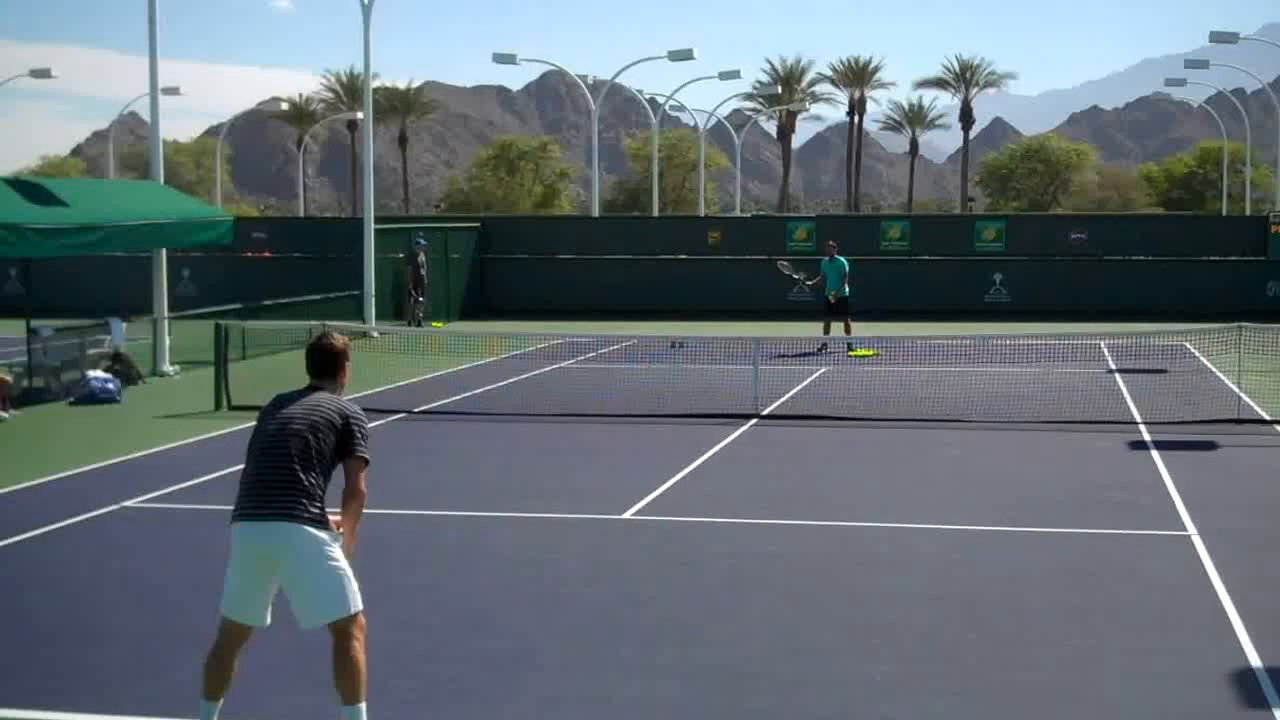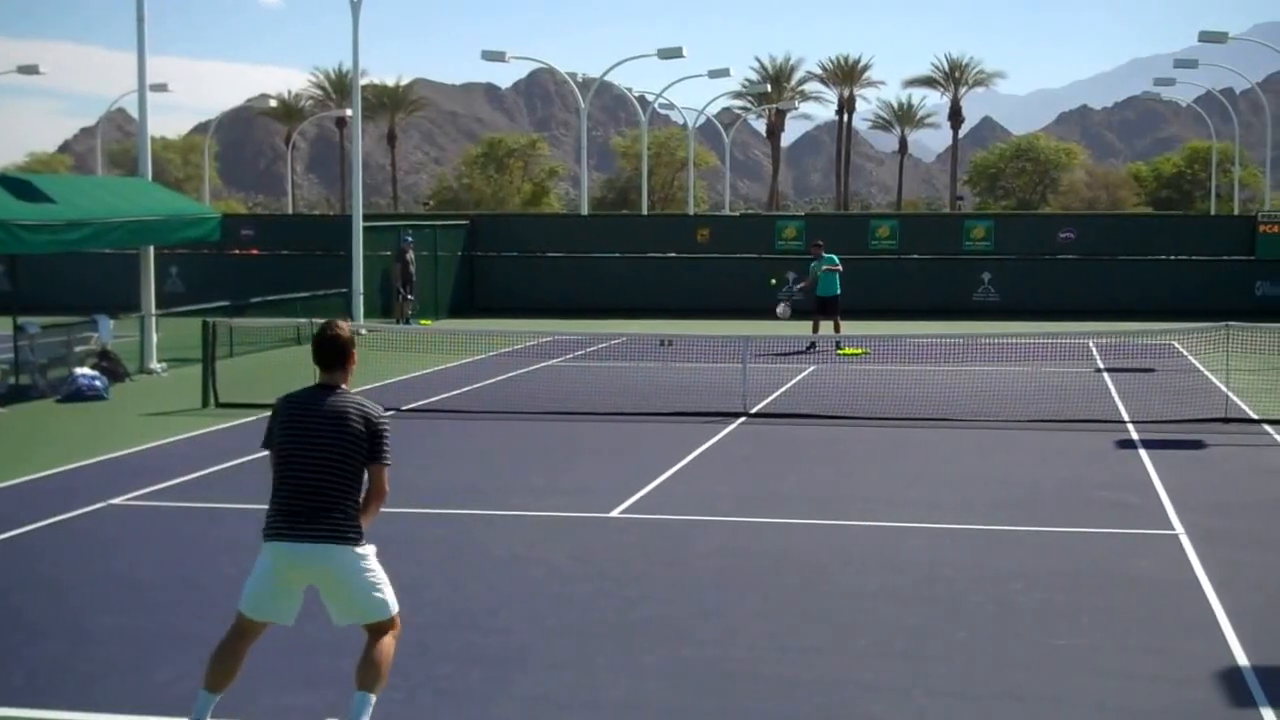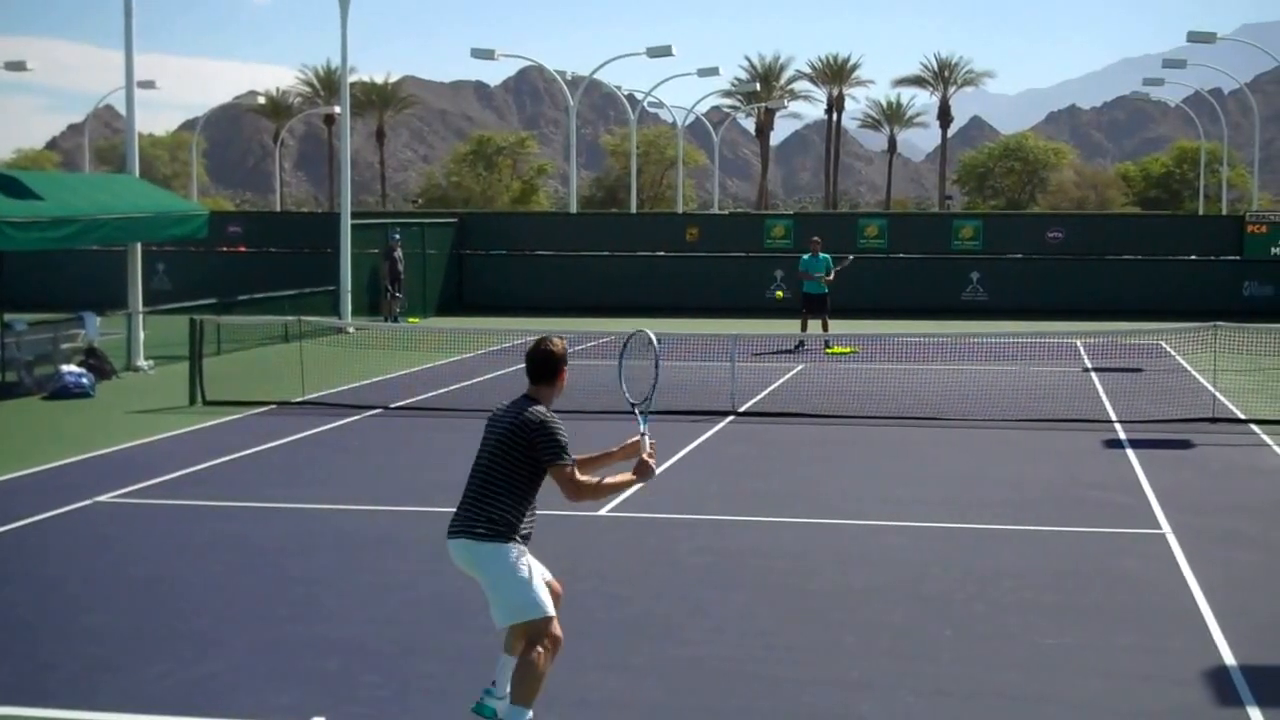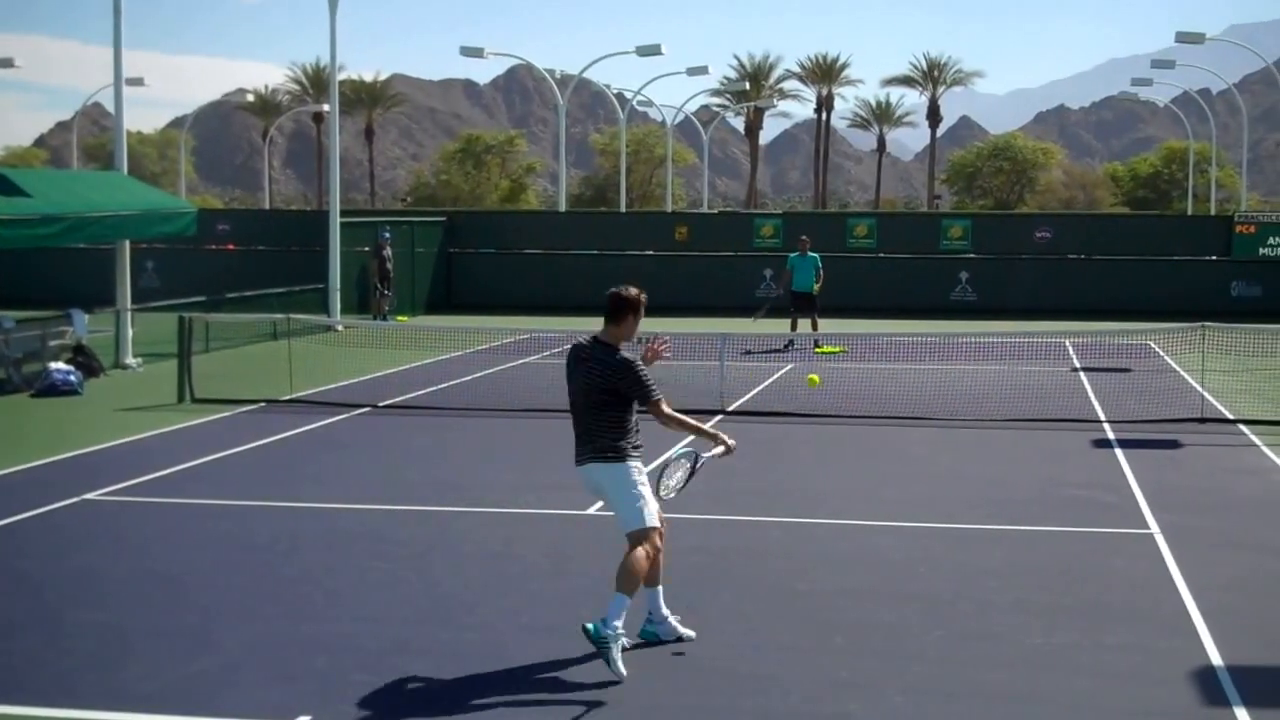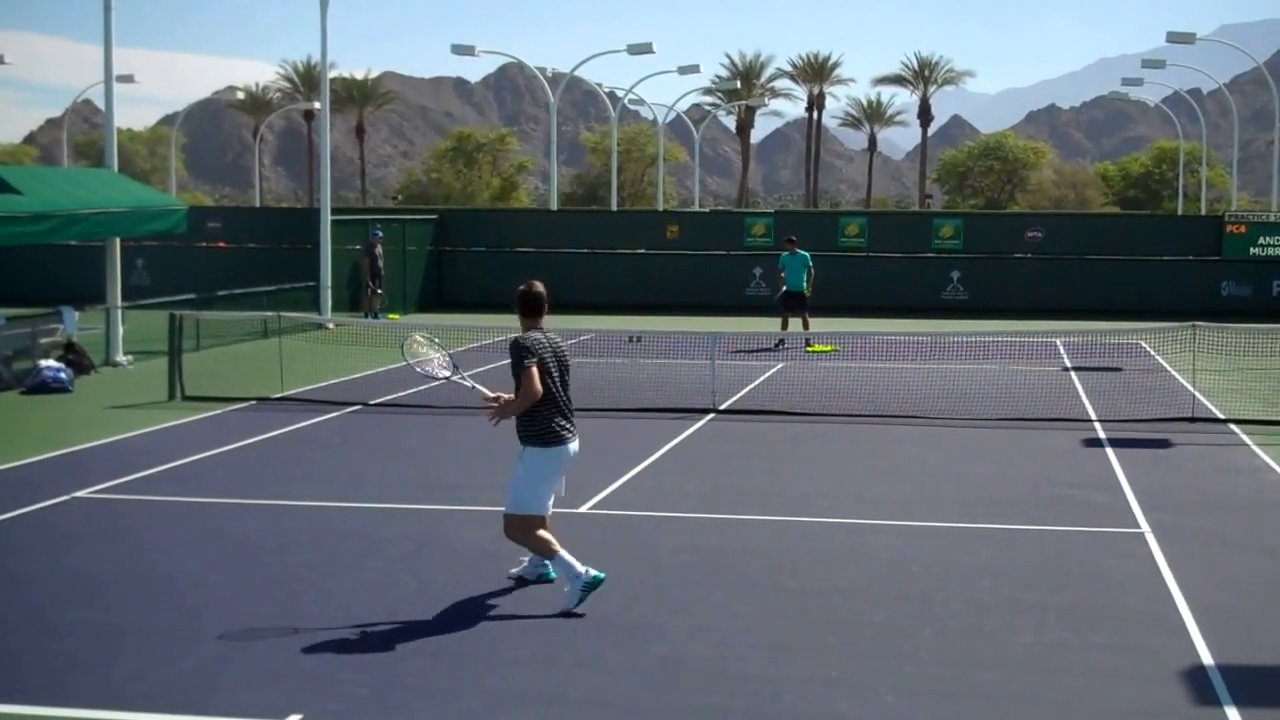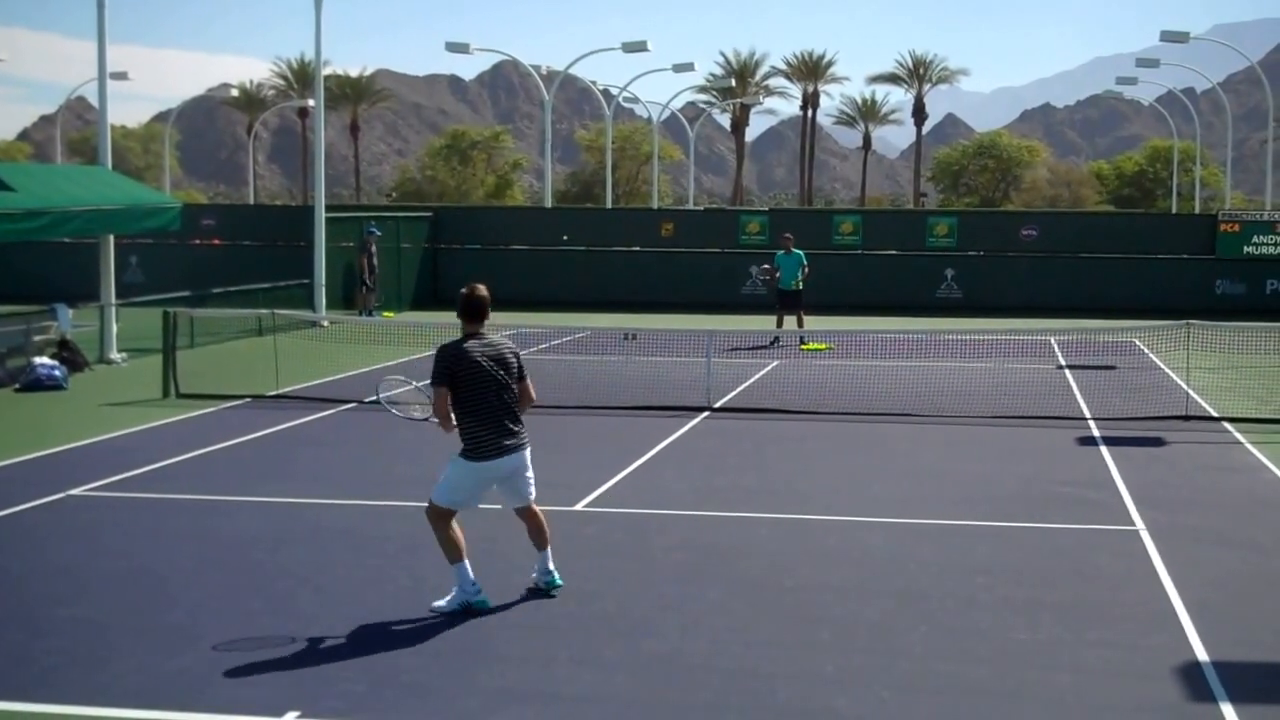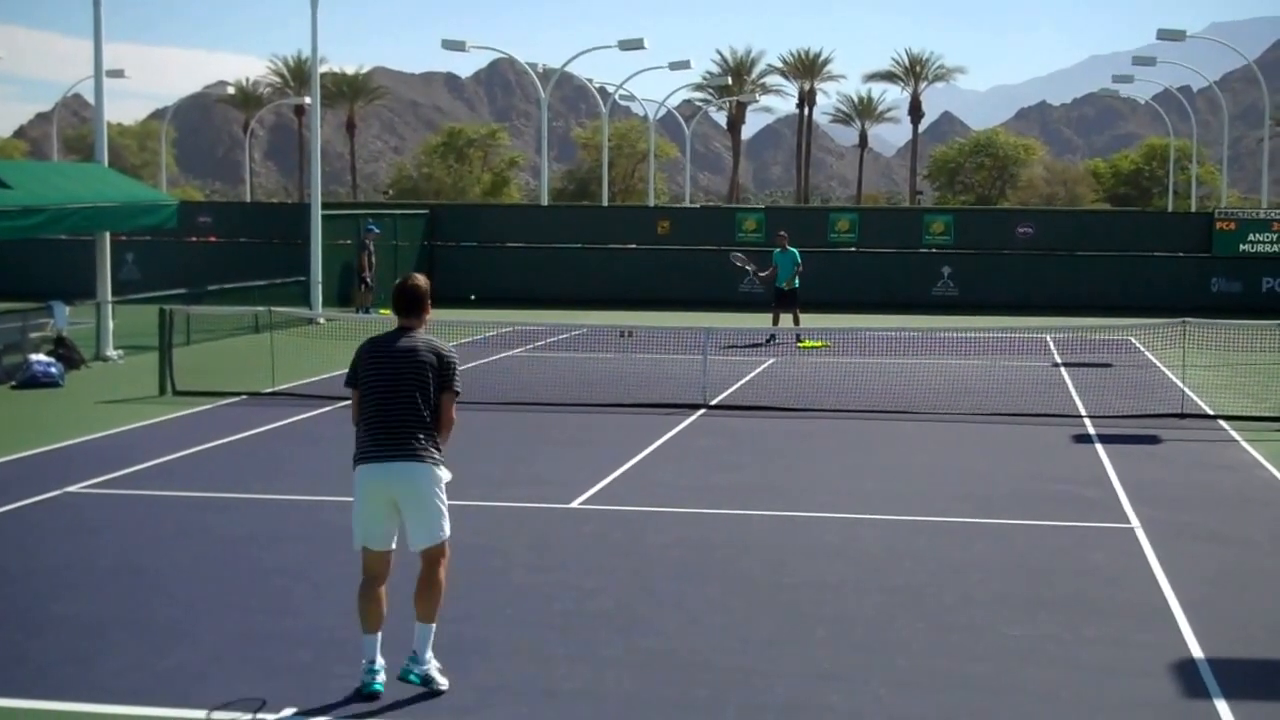
dt=0.7s
person 1, frame 1
left shoulder: (275, 406)
right shoulder: (349, 413)
right elbow: (356, 491)
right wrist: (348, 532)
left hip: (247, 526)
right hip: (300, 530)
left knee: (232, 632)
right knee: (350, 629)
person 1, frame 2
left shoulder: (285, 406)
right shoulder: (371, 415)
left elbow: (279, 472)
right elbow: (379, 492)
left hip: (281, 540)
right hip: (340, 547)
left knee: (243, 630)
right knee: (385, 628)
person 1, frame 3
left shoulder: (510, 412)
right shoulder: (540, 423)
left elbow: (564, 468)
right elbow: (575, 490)
left wrist: (619, 454)
right wrist: (634, 477)
left hip: (471, 538)
right hip: (489, 543)
left knee: (549, 595)
right knee: (547, 638)
person 1, frame 4
left shoulder: (578, 351)
right shoulder: (627, 365)
right elbow: (664, 415)
left wrist: (642, 360)
right wrist: (712, 435)
left hip: (592, 463)
right hip: (615, 465)
left knee: (654, 530)
right knee: (646, 544)
left ankle: (658, 620)
right ankle: (609, 628)
person 1, frame 5
left shoulder: (522, 344)
right shoulder: (557, 343)
left elbow: (532, 393)
left wrist: (506, 409)
right wrist: (512, 401)
left hip: (543, 446)
right hip: (566, 440)
left knee: (516, 526)
right knee: (533, 501)
left ankle: (579, 576)
right ankle: (539, 565)
person 1, frame 6
left shoulder: (449, 353)
right shoulder: (508, 348)
left elbow: (441, 410)
right elbow: (528, 399)
left wrist: (448, 423)
left hip: (479, 456)
right hip: (518, 448)
left knee: (439, 514)
right knee: (526, 507)
left ankle: (468, 590)
right ankle: (547, 573)
person 1, frame 7
left shoulder: (367, 350)
right shoulder: (441, 353)
left elbow: (357, 414)
right elbow: (447, 417)
left hip: (370, 468)
right hip: (419, 468)
left knee: (374, 569)
right knee: (434, 560)
left ankle: (373, 669)
right ankle: (422, 661)
